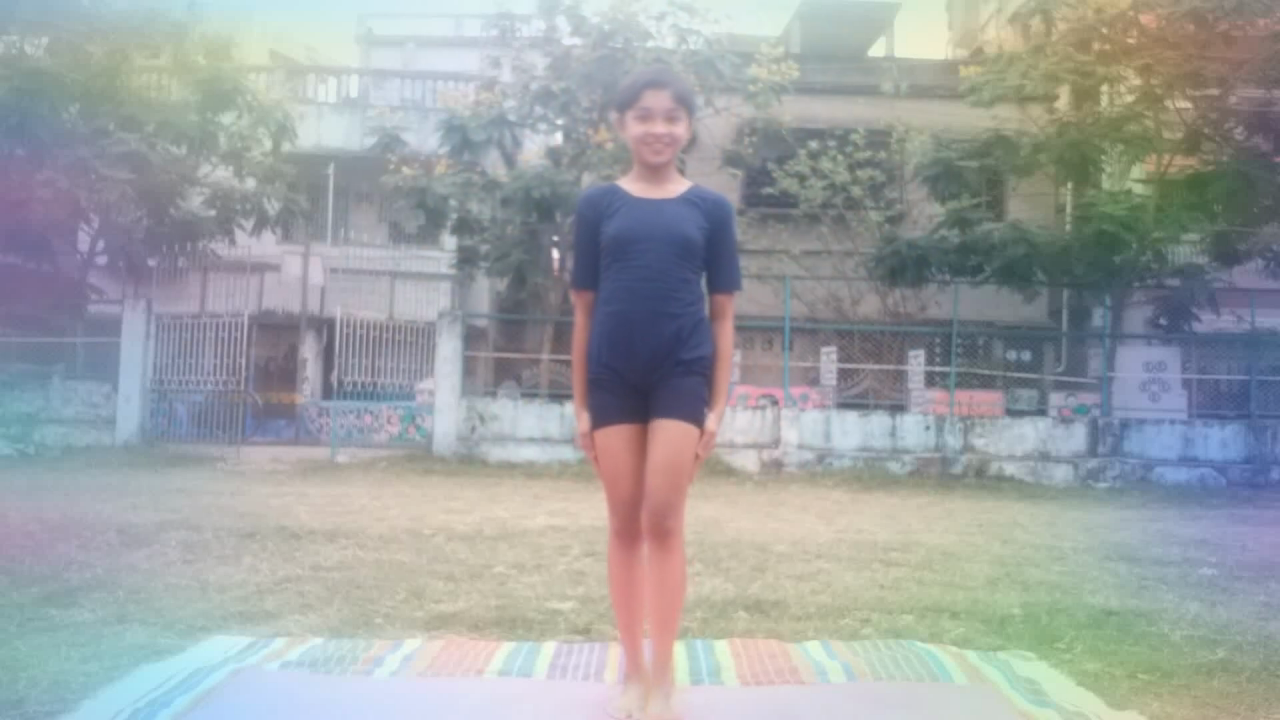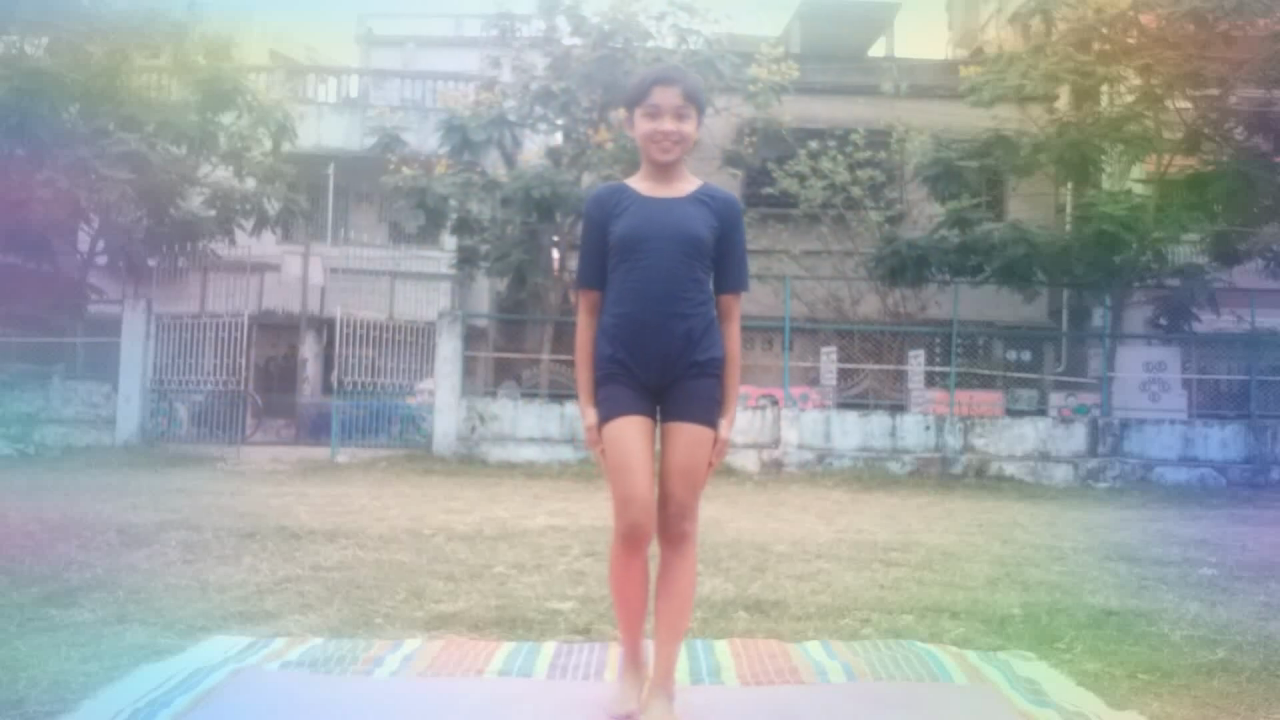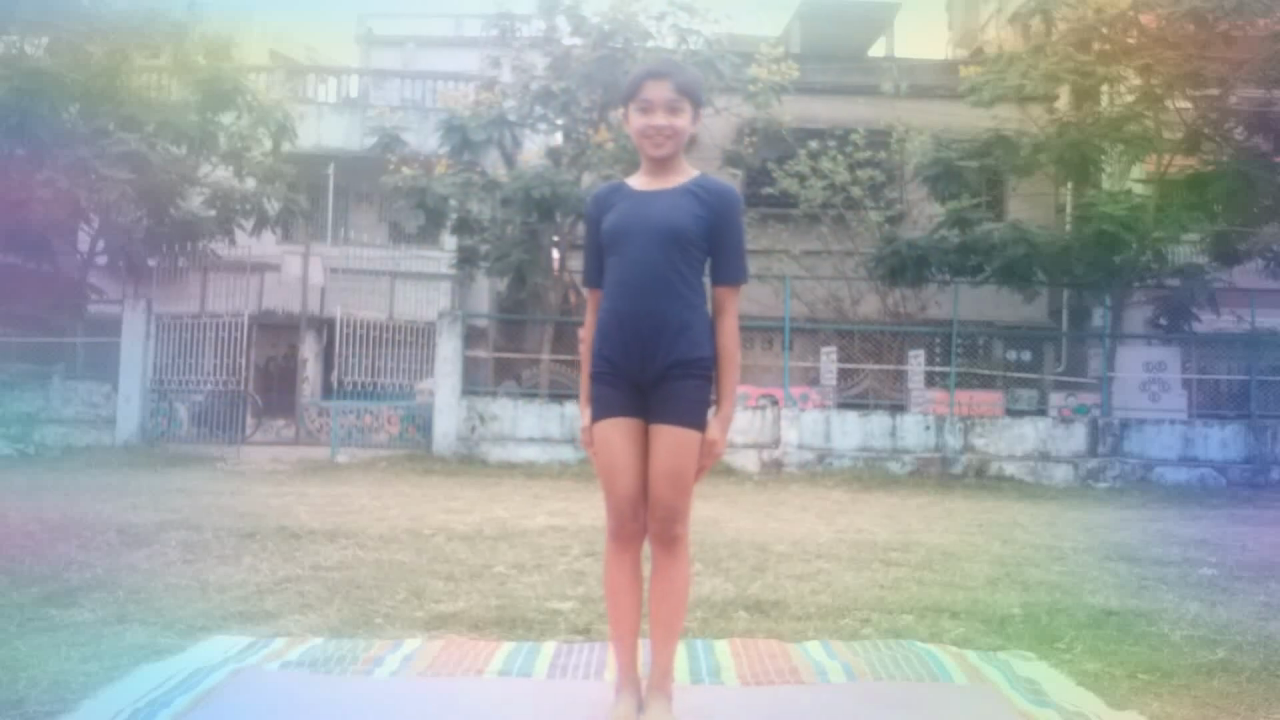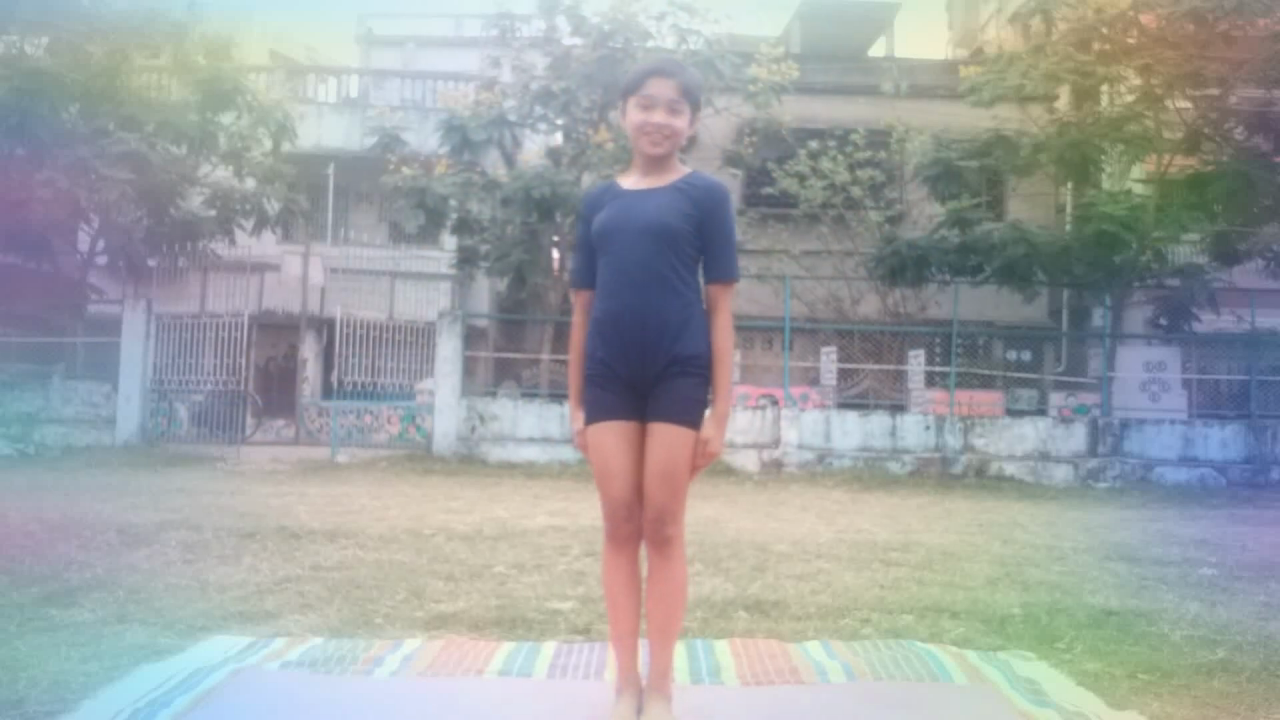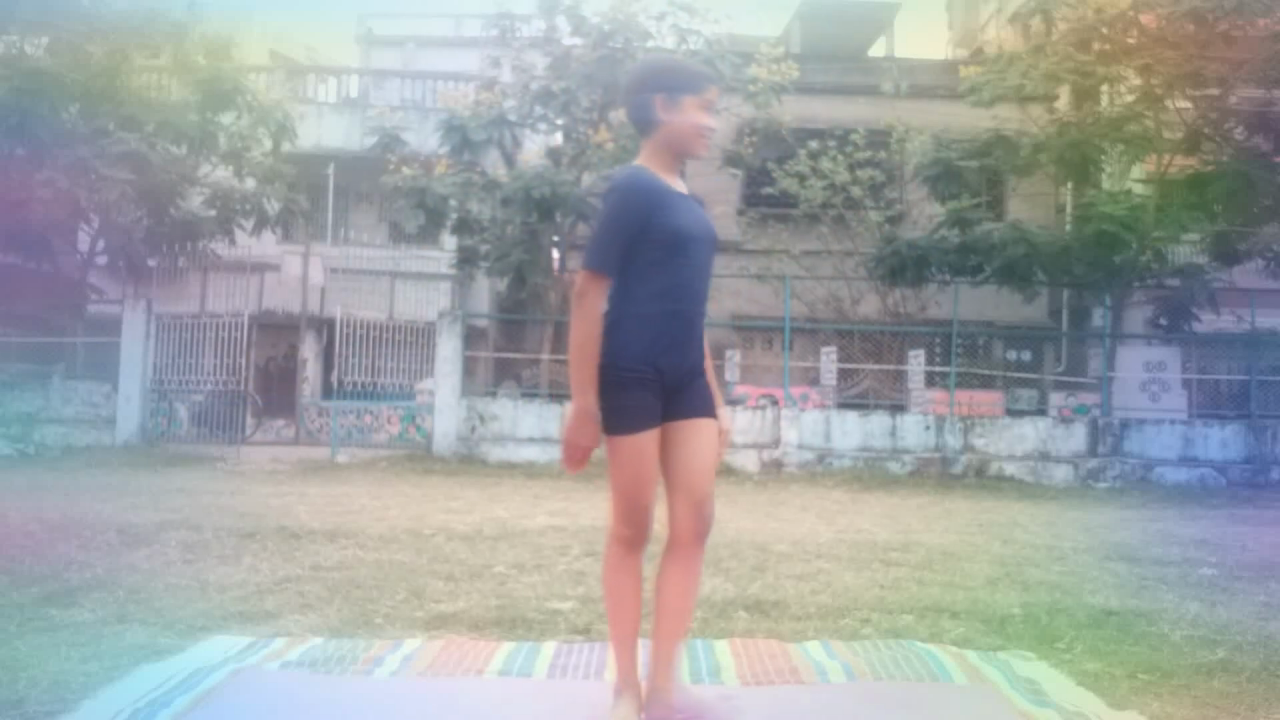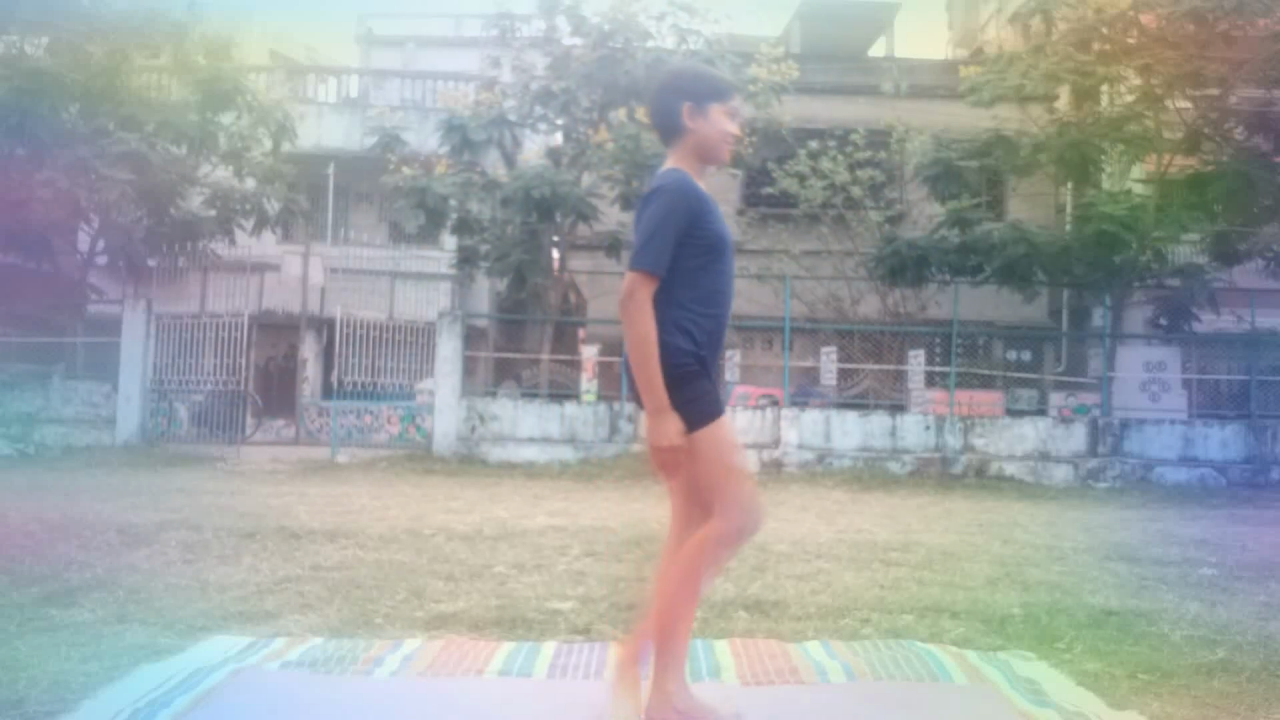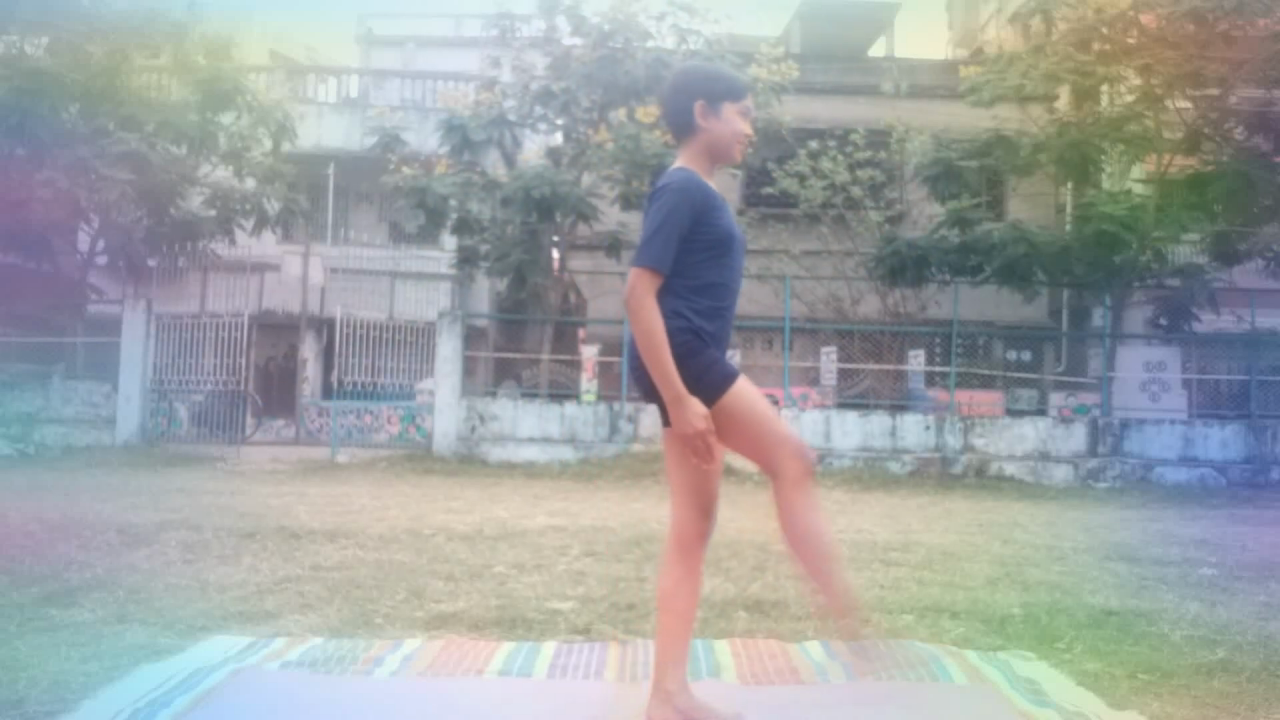
dt=0.3s
person 1, frame 1
left shoulder: (710, 208)
right shoulder: (598, 204)
left elbow: (721, 313)
right elbow: (584, 308)
left wrist: (718, 405)
right wrist: (580, 403)
left hip: (682, 375)
right hip: (614, 378)
left knee: (664, 523)
right knee: (625, 527)
person 1, frame 2
left shoulder: (721, 207)
right shoulder: (606, 203)
left elbow: (730, 315)
right elbow: (589, 309)
left wrist: (729, 409)
right wrist: (587, 401)
left hip: (694, 377)
right hip: (623, 375)
left knee: (678, 528)
right knee: (634, 523)
right ankle: (631, 665)
person 1, frame 3
left shoulder: (715, 197)
right shoulder: (605, 201)
left elbow: (727, 308)
right elbow: (594, 306)
left wrist: (725, 410)
right wrist: (584, 399)
left hip: (682, 374)
right hip: (614, 376)
left knee: (669, 528)
right knee: (623, 526)
person 1, frame 4
left shoulder: (706, 194)
right shoulder: (597, 201)
left elbow: (720, 307)
right elbow: (582, 307)
left wrist: (720, 410)
right wrist: (575, 402)
left hip: (678, 373)
right hip: (609, 377)
left knee: (663, 529)
right knee: (619, 527)
person 1, frame 5
left shoulder: (693, 201)
right shoulder: (631, 189)
right elbow: (588, 297)
left wrist: (716, 398)
right wrist: (581, 407)
left hip: (684, 378)
right hip: (630, 377)
left knee: (695, 522)
right knee: (632, 530)
person 1, frame 6
left shoulder: (690, 195)
right shoulder: (674, 191)
right elbow: (636, 299)
right wrist: (658, 410)
left hip: (695, 375)
right hip: (674, 373)
left knee: (698, 524)
right knee: (737, 512)
right ankle: (637, 656)
person 1, frame 7
left shoulder: (696, 192)
right shoulder: (681, 190)
right elbow: (638, 294)
right wrist: (681, 396)
left hip: (693, 364)
right hip: (682, 360)
left knee: (691, 523)
right knee: (792, 460)
right ankle: (839, 606)
